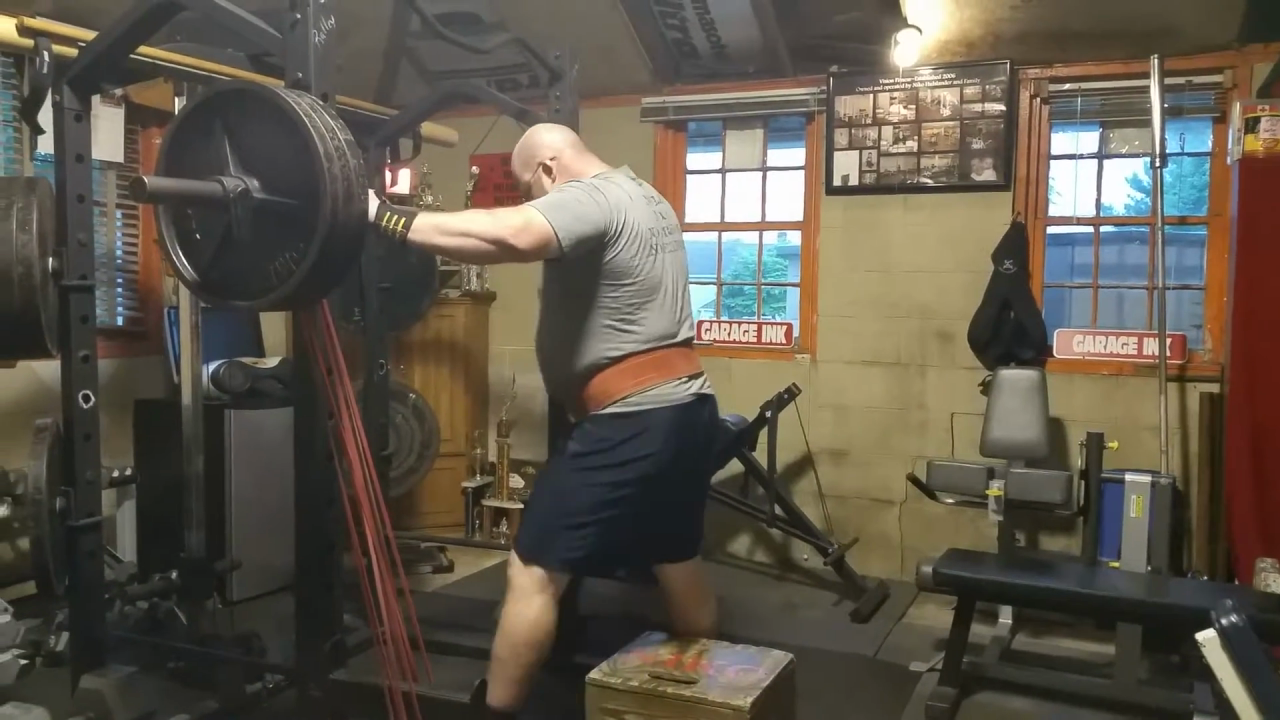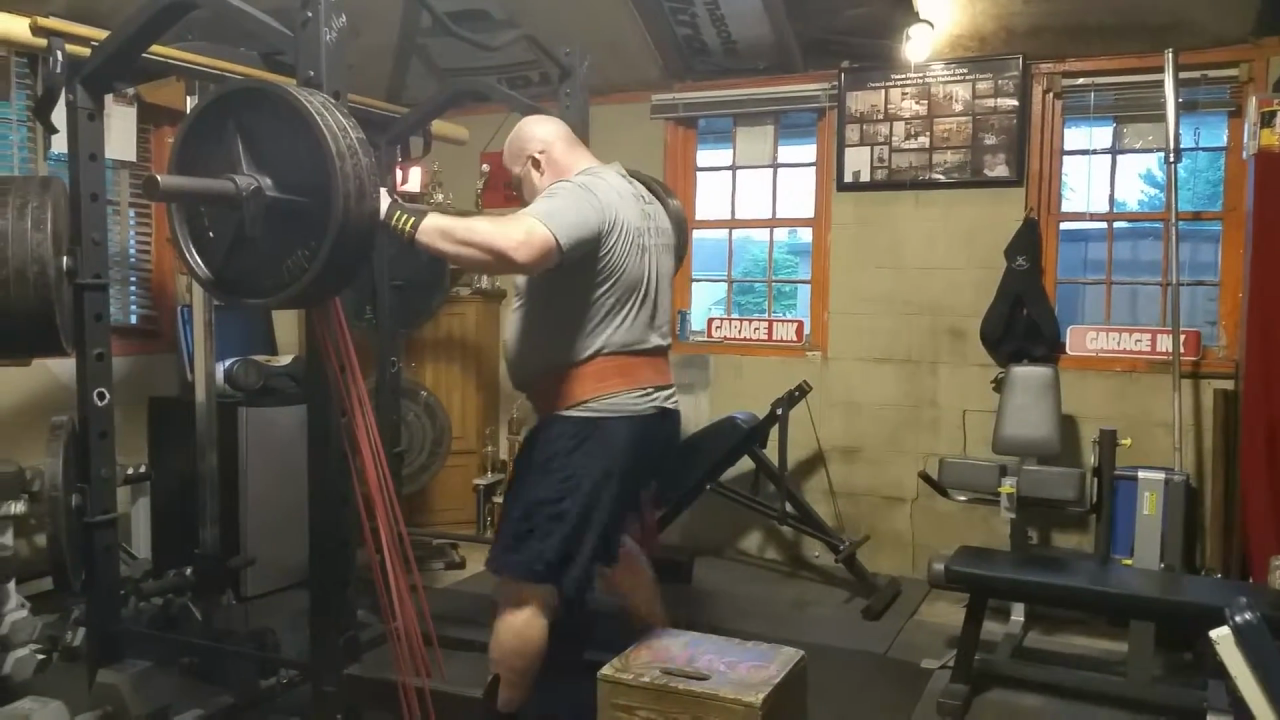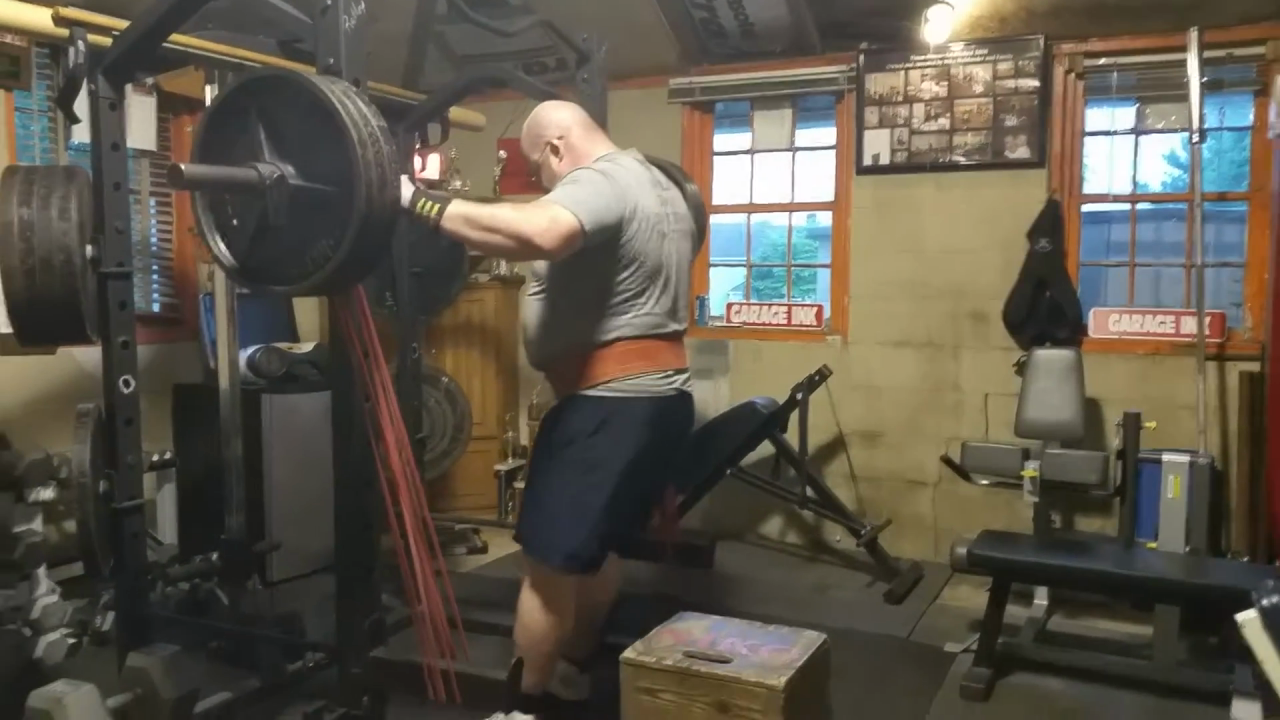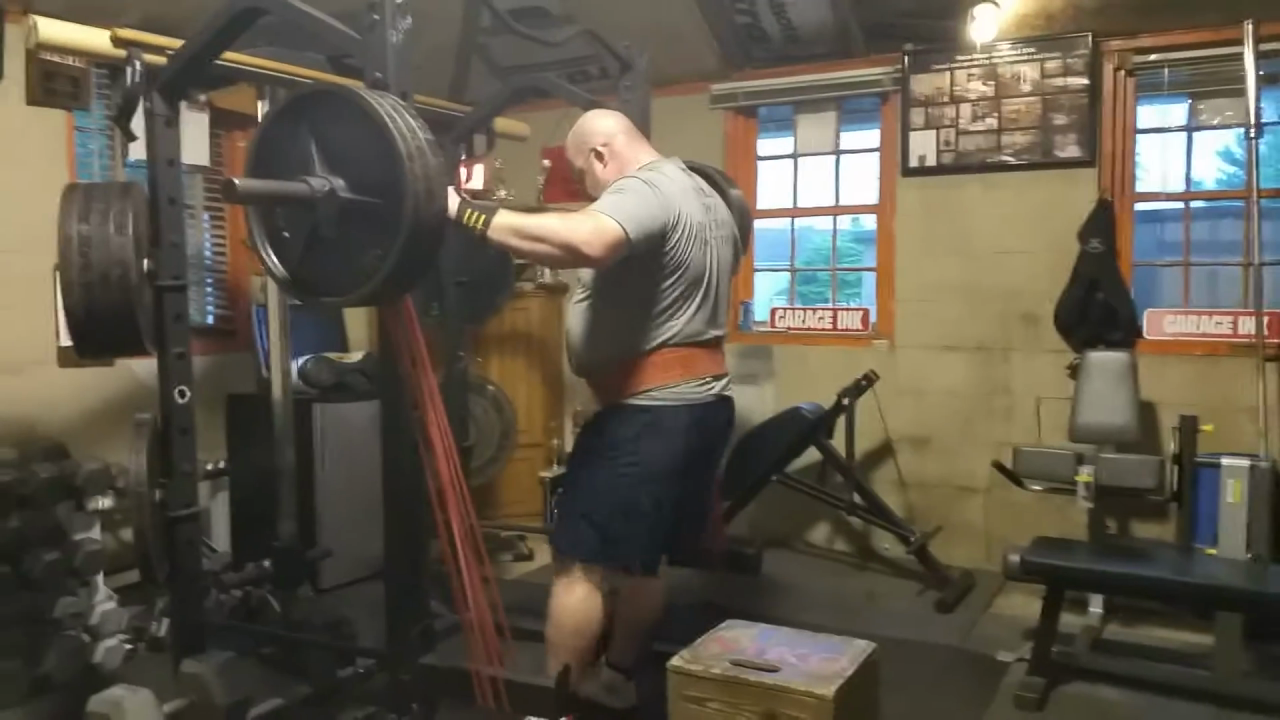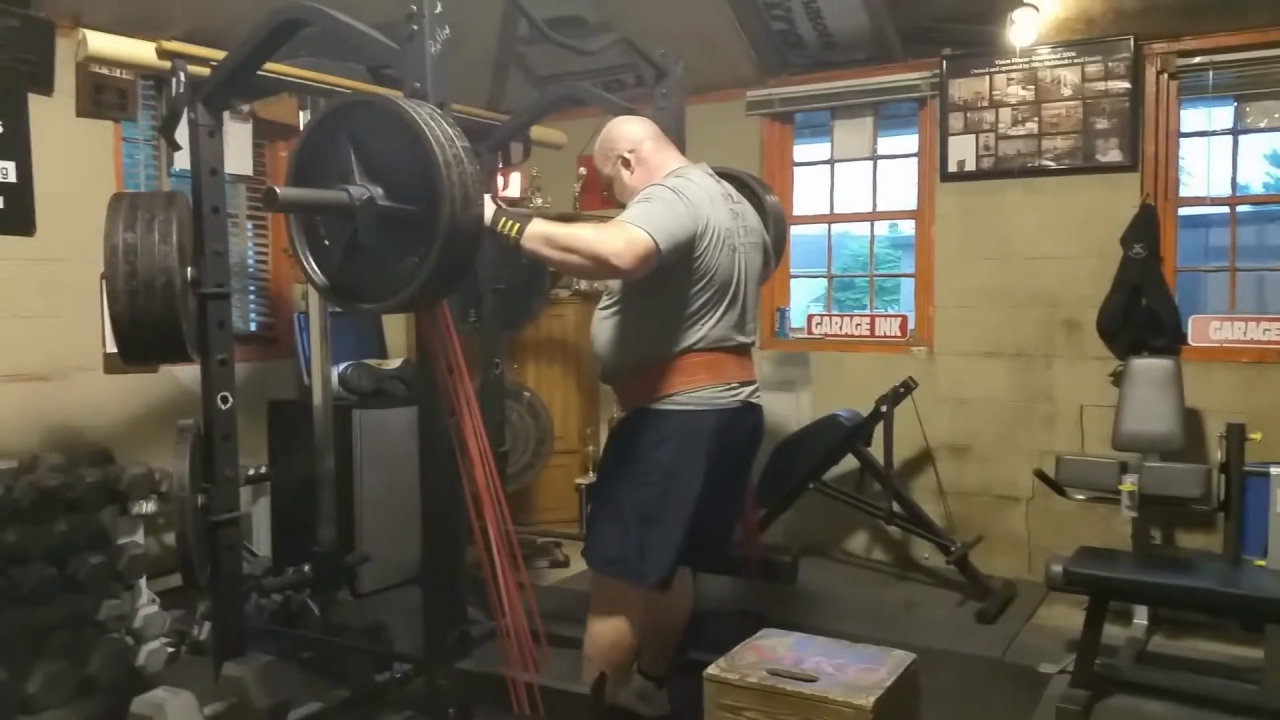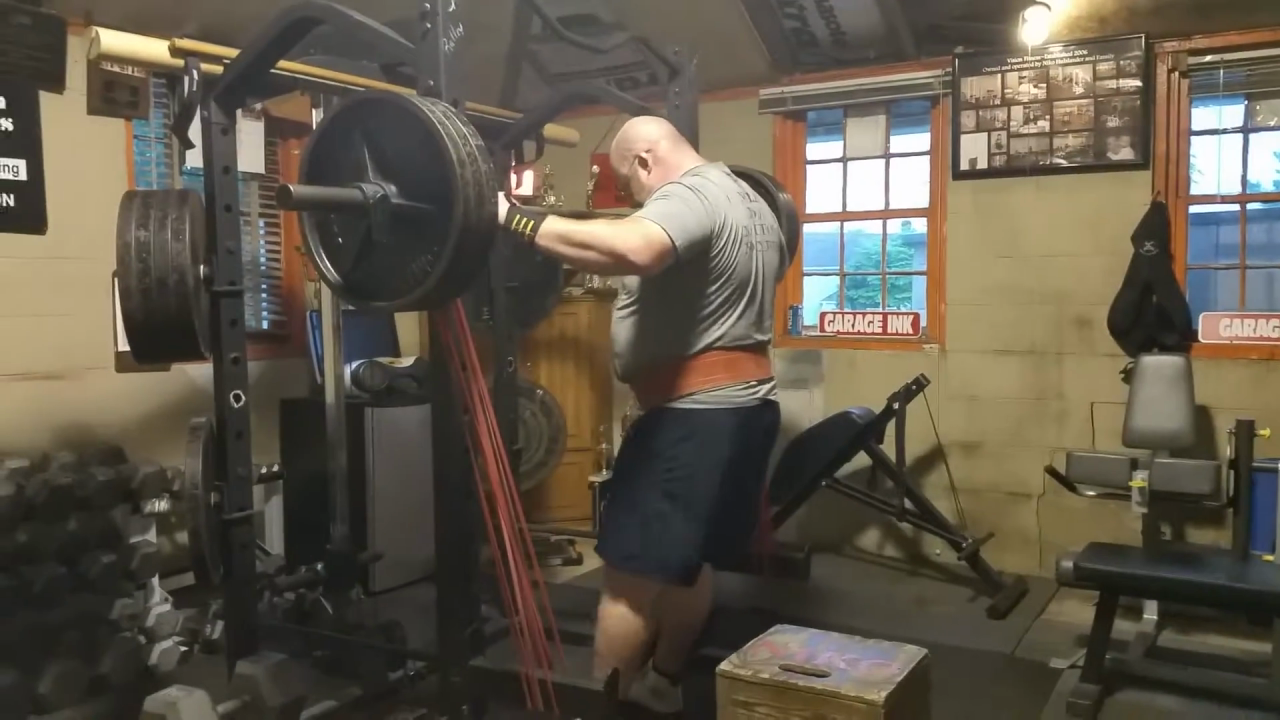
dt=0.3s
person 1, frame 1
left shoulder: (589, 197)
right shoulder: (645, 198)
left elbow: (512, 234)
left wrist: (391, 217)
left hip: (631, 421)
right hip: (685, 408)
left knee: (535, 571)
right knee: (678, 563)
person 1, frame 2
left shoulder: (579, 197)
right shoulder: (640, 199)
left elbow: (513, 246)
left wrist: (399, 216)
left hip: (595, 419)
right hip: (649, 410)
left knee: (523, 581)
right knee: (605, 544)
person 1, frame 3
left shoulder: (600, 183)
right shoulder: (659, 186)
left elbow: (539, 233)
left wrist: (426, 203)
left hip: (612, 402)
right hip: (661, 395)
left knee: (548, 560)
right knee: (591, 545)
person 1, frame 4
left shoulder: (645, 192)
right shoulder: (702, 195)
left elbow: (584, 241)
left wrist: (471, 213)
left hip: (653, 409)
right hip: (700, 402)
left knee: (580, 561)
right knee: (642, 551)
right ankle: (616, 678)
person 1, frame 5
left shoulder: (672, 199)
right shoulder: (732, 202)
left elbow: (615, 253)
left wrist: (505, 221)
left hip: (678, 417)
right hip: (729, 406)
left knee: (617, 574)
right knee: (669, 561)
person 1, frame 6
left shoulder: (690, 197)
right shoulder: (748, 200)
left elbow: (631, 248)
left wrist: (520, 220)
left hip: (696, 413)
right hip: (746, 404)
left knee: (630, 570)
right knee: (687, 558)
right ankle: (662, 682)
